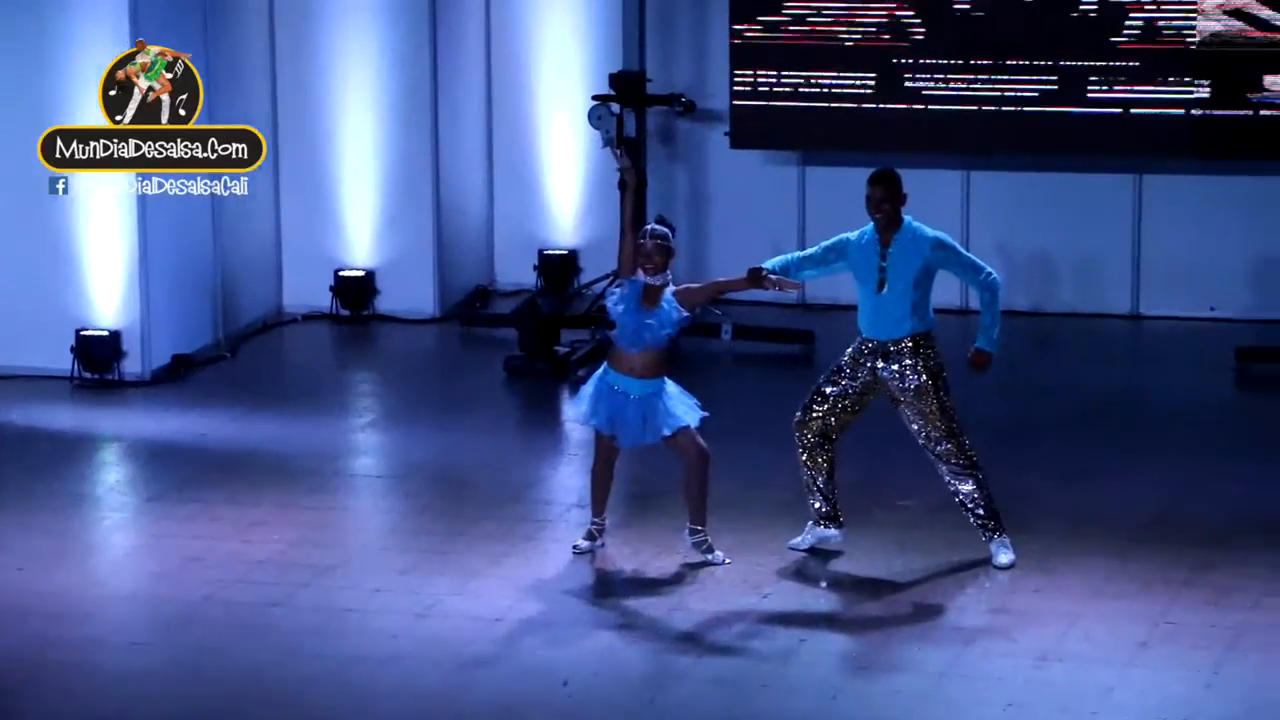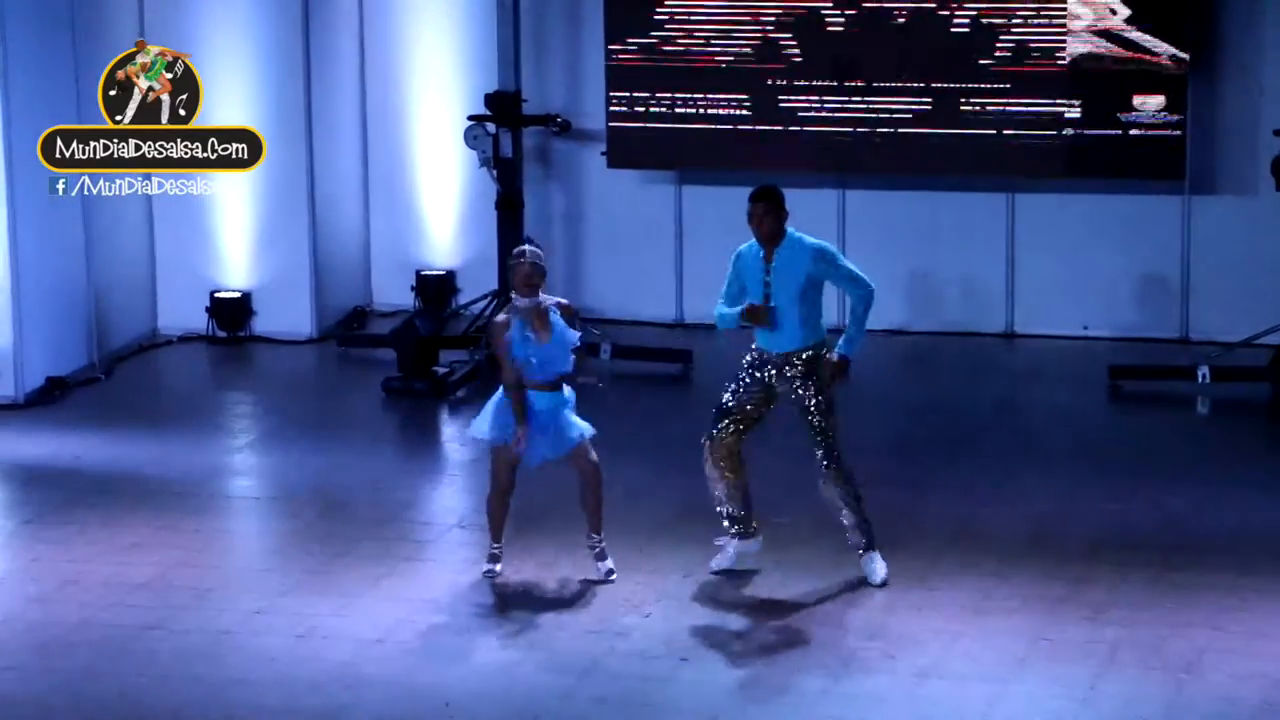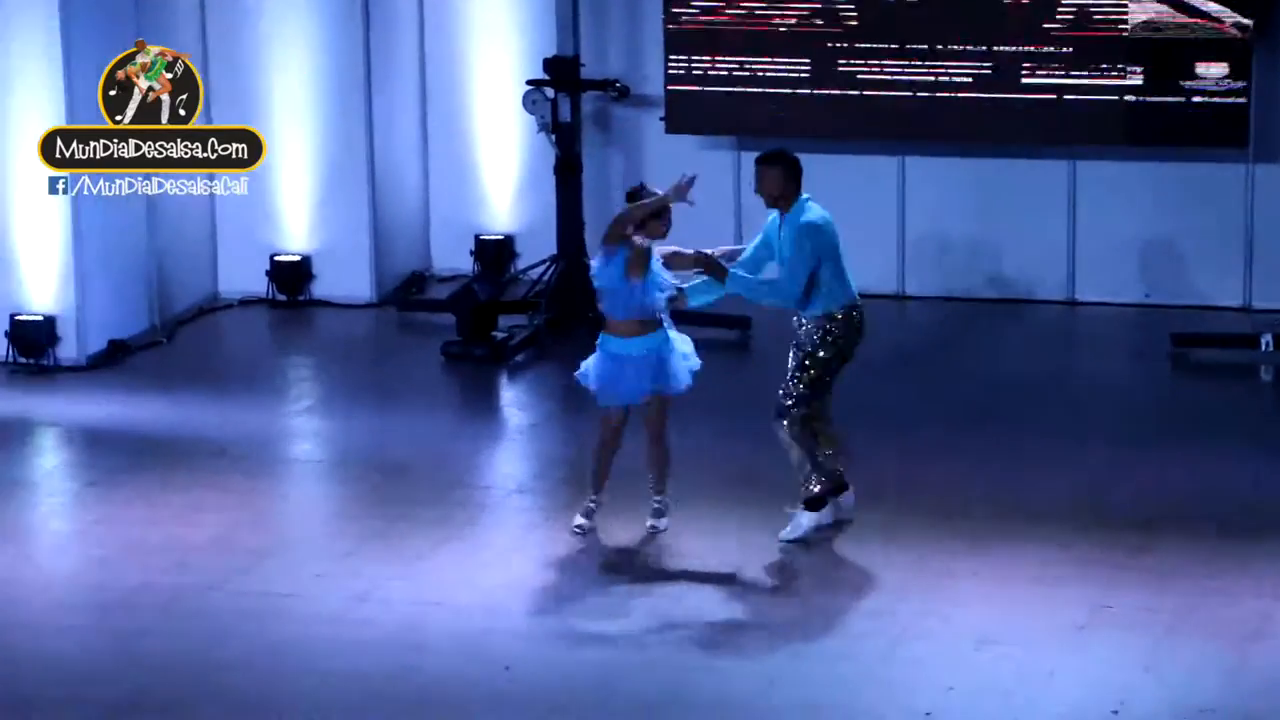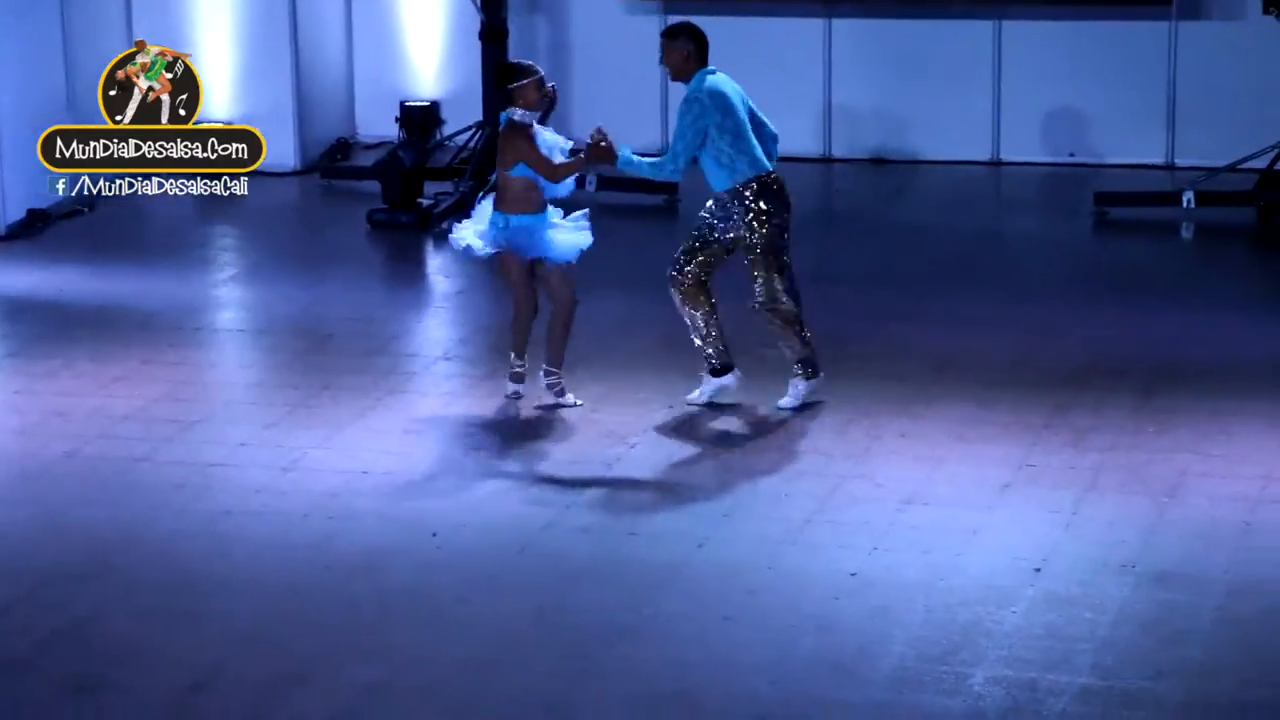
dt=1s
person 1, frame 1
left shoulder: (930, 244)
right shoulder: (853, 245)
left elbow: (987, 281)
right elbow: (803, 261)
left wrist: (985, 343)
right wrist: (768, 269)
left hip: (911, 356)
right hip: (866, 353)
left knee: (946, 446)
right knee: (810, 425)
left ankle: (995, 535)
right ankle: (825, 523)
person 1, frame 2
left shoulder: (814, 253)
right shoulder: (743, 257)
left elbow: (863, 291)
right elbow: (722, 310)
left wrist: (845, 350)
right wrist: (742, 314)
left hip: (808, 363)
right hip: (760, 362)
left knee: (826, 459)
right knee: (718, 443)
left ankle: (867, 549)
right ankle: (741, 536)
person 1, frame 3
left shoulder: (809, 224)
right shoulder: (779, 222)
left elbow: (788, 292)
right elbow: (746, 266)
left wrist: (724, 273)
left hip: (833, 327)
right hip: (811, 324)
left knee: (793, 414)
right knee: (795, 413)
left ankle: (819, 501)
right ankle: (833, 494)
person 1, frame 4
left shoulder: (698, 99)
right shoulder: (723, 86)
left elbow: (673, 168)
right elbow: (768, 136)
left wrist: (618, 159)
left hip: (754, 201)
right hip: (733, 201)
left knee: (773, 294)
right knee: (685, 276)
left ankle: (805, 374)
right ankle: (720, 372)
person 2, frame 1
left shoulder: (679, 298)
right shoulder: (628, 284)
left elbow: (720, 287)
right elbow: (627, 232)
left wrist: (757, 281)
right wrist: (630, 186)
left hip: (654, 391)
right hip: (614, 386)
left knee: (697, 454)
right knee: (605, 457)
left ankle: (698, 534)
right ankle: (596, 527)
person 2, frame 2
left shoulder: (561, 310)
right shoulder: (503, 325)
right elbow: (511, 380)
right wrist: (521, 424)
left hip: (554, 404)
right hip: (515, 409)
left knee: (590, 468)
right knee: (502, 483)
left ankle: (597, 546)
right ankle: (495, 550)
person 2, frame 3
left shoulder: (665, 259)
right shoulder: (615, 245)
right elbow: (624, 219)
right wrist: (665, 197)
left hip: (654, 350)
right hip: (614, 354)
left knee: (655, 432)
right knee: (610, 435)
left ankle: (658, 498)
right ankle: (592, 502)
person 2, frame 4
left shoulder: (528, 127)
right shoulder: (517, 135)
right elbow: (552, 172)
left wrist: (548, 105)
right wrist: (590, 157)
left hip: (540, 224)
right hip: (513, 229)
left knee: (566, 298)
right knee: (526, 307)
left ankle: (553, 373)
right ankle: (518, 365)
